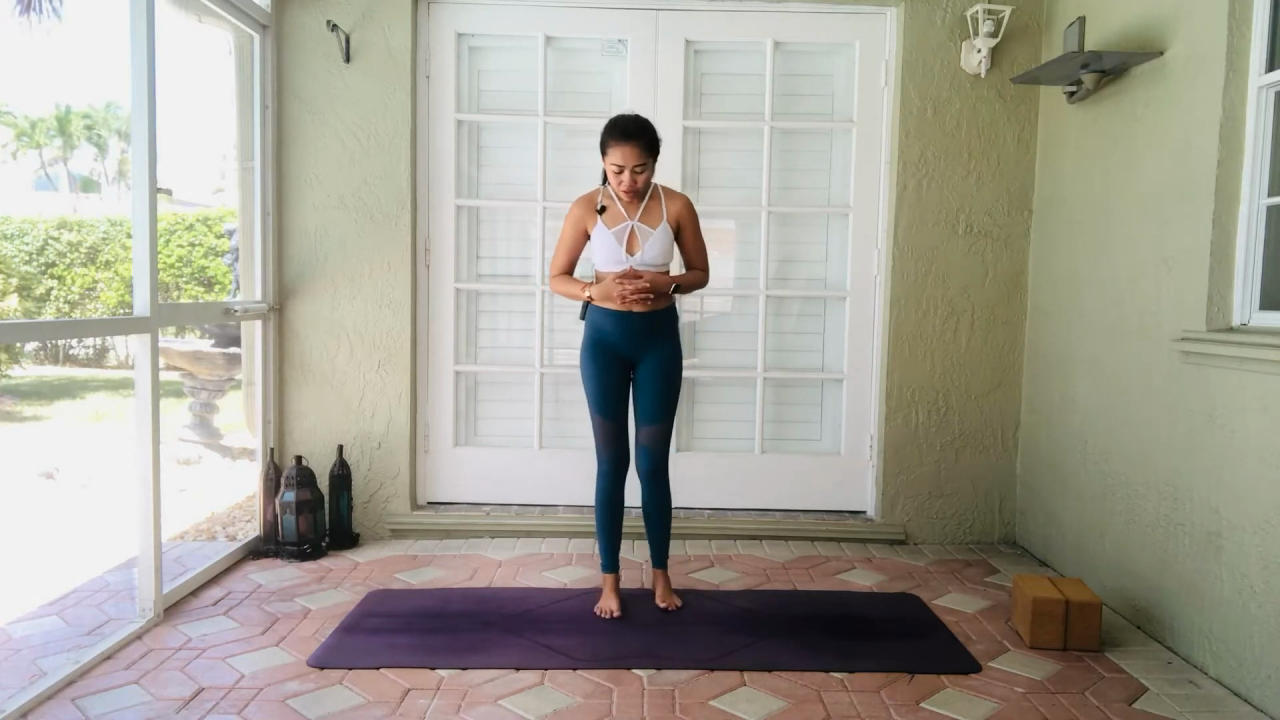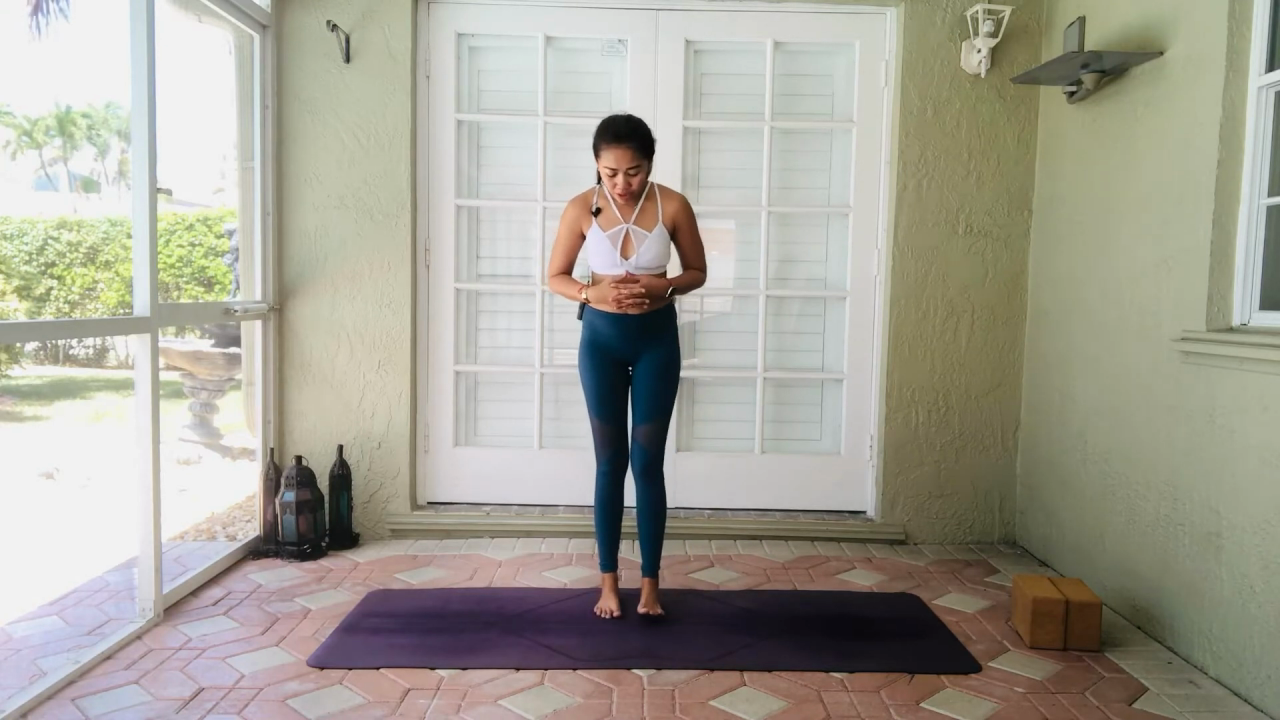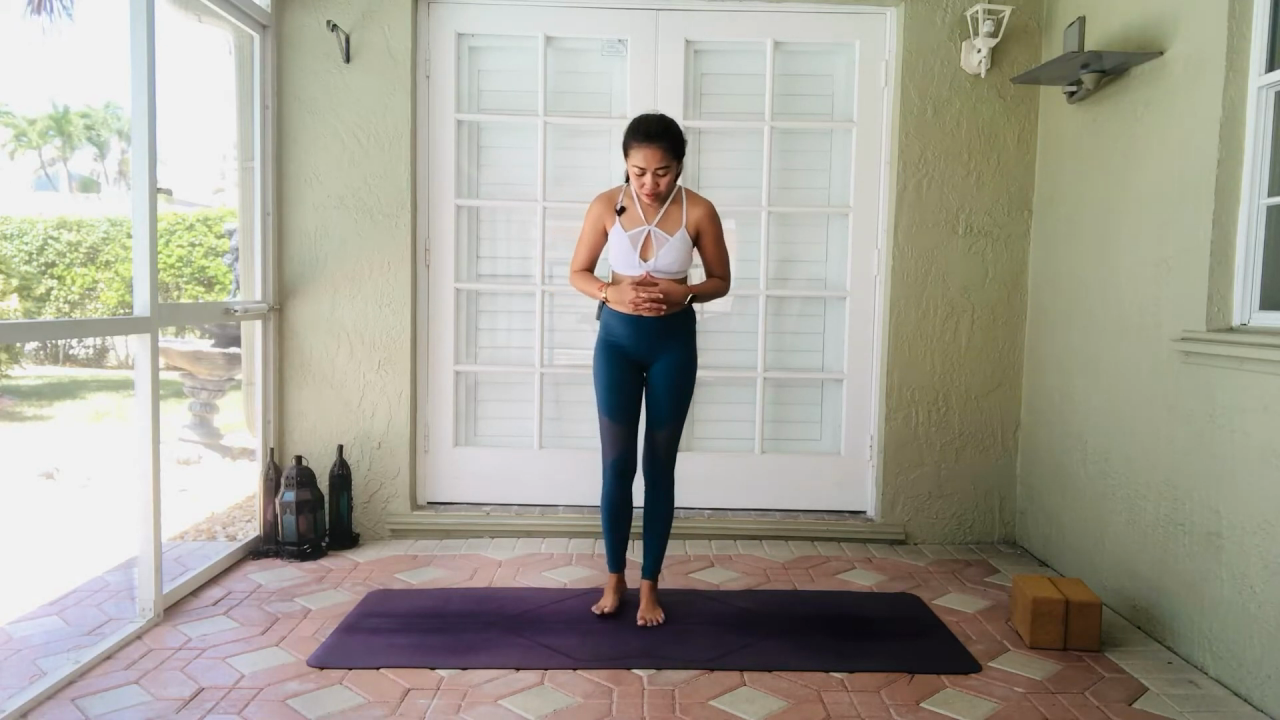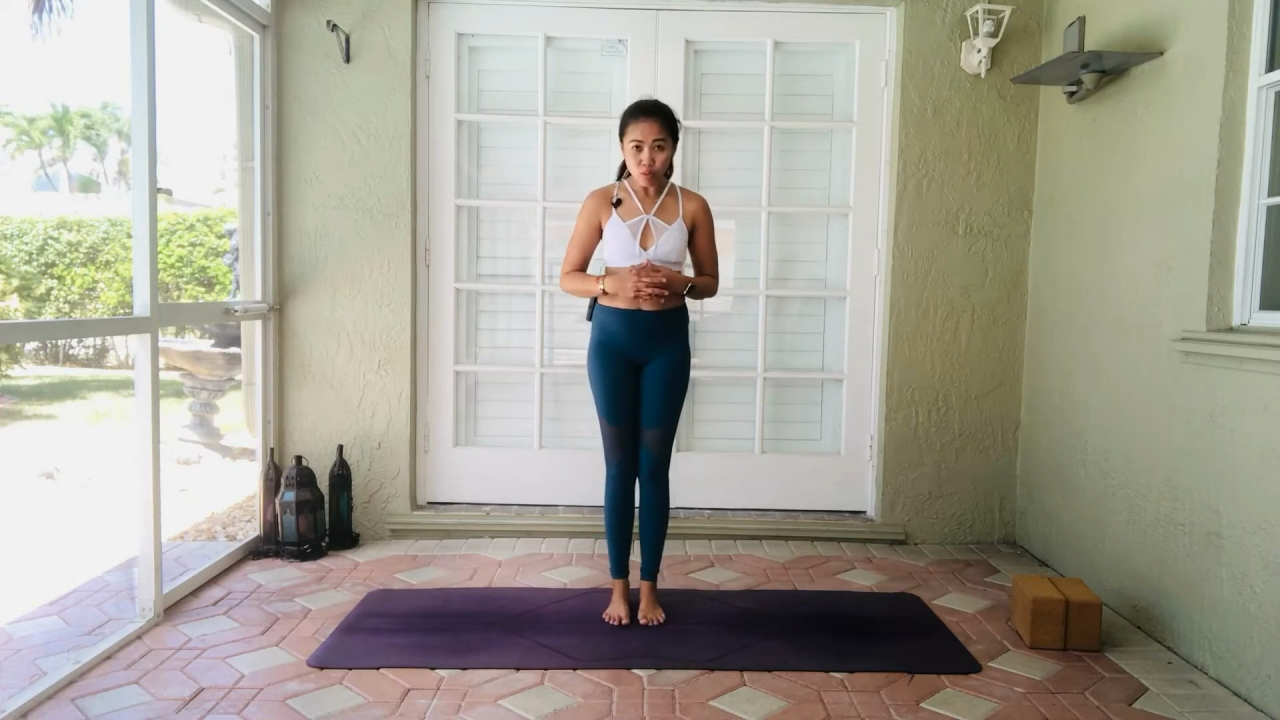
dt=0.7s
person 1, frame 1
left shoulder: (677, 206)
right shoulder: (586, 208)
left elbow: (700, 273)
right elbow: (556, 277)
left wrist: (666, 284)
right wrist: (596, 290)
left hip: (659, 337)
right hip: (604, 337)
left knee: (652, 461)
right knee: (611, 461)
left ankle: (660, 573)
right ankle: (609, 580)
person 1, frame 2
left shoulder: (673, 206)
right shoulder: (581, 208)
left elbow: (697, 271)
right elbow: (555, 277)
left wrist: (664, 287)
right wrist: (593, 293)
left hip: (657, 338)
right hip: (602, 337)
left knee: (647, 462)
right knee: (610, 462)
left ankle: (649, 582)
right ankle: (608, 581)
person 1, frame 3
left shoulder: (698, 211)
right shoulder: (606, 205)
left elbow: (721, 281)
right elbow: (578, 272)
left wrist: (683, 293)
right wrist: (612, 292)
left hip: (673, 342)
right hip: (617, 339)
left knee: (659, 465)
right knee: (617, 464)
left ankle: (649, 586)
right ankle: (614, 579)
person 1, frame 4
left shoulder: (693, 207)
right shoulder: (600, 202)
left elbow: (711, 281)
right elbow: (568, 277)
left wrist: (680, 284)
right wrist: (612, 283)
left hip: (668, 341)
right hip: (612, 338)
left knee: (654, 467)
right knee: (620, 466)
left ankle: (649, 587)
right ankle: (619, 586)
